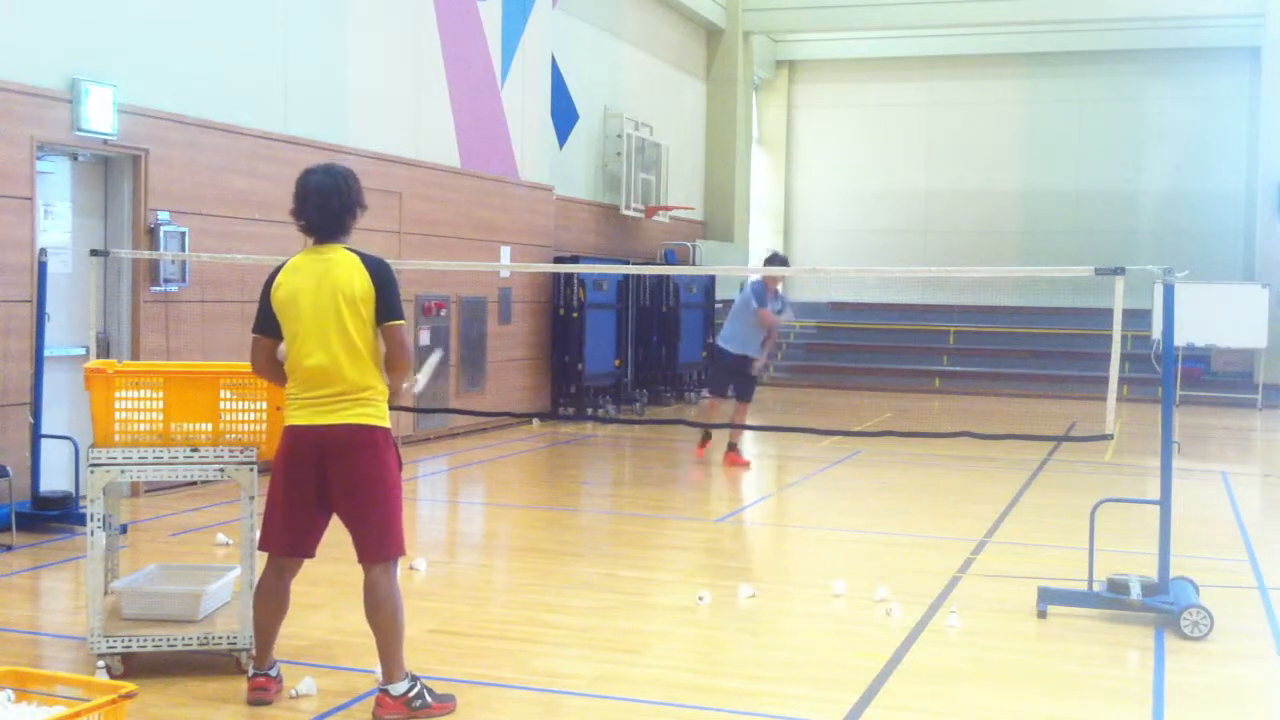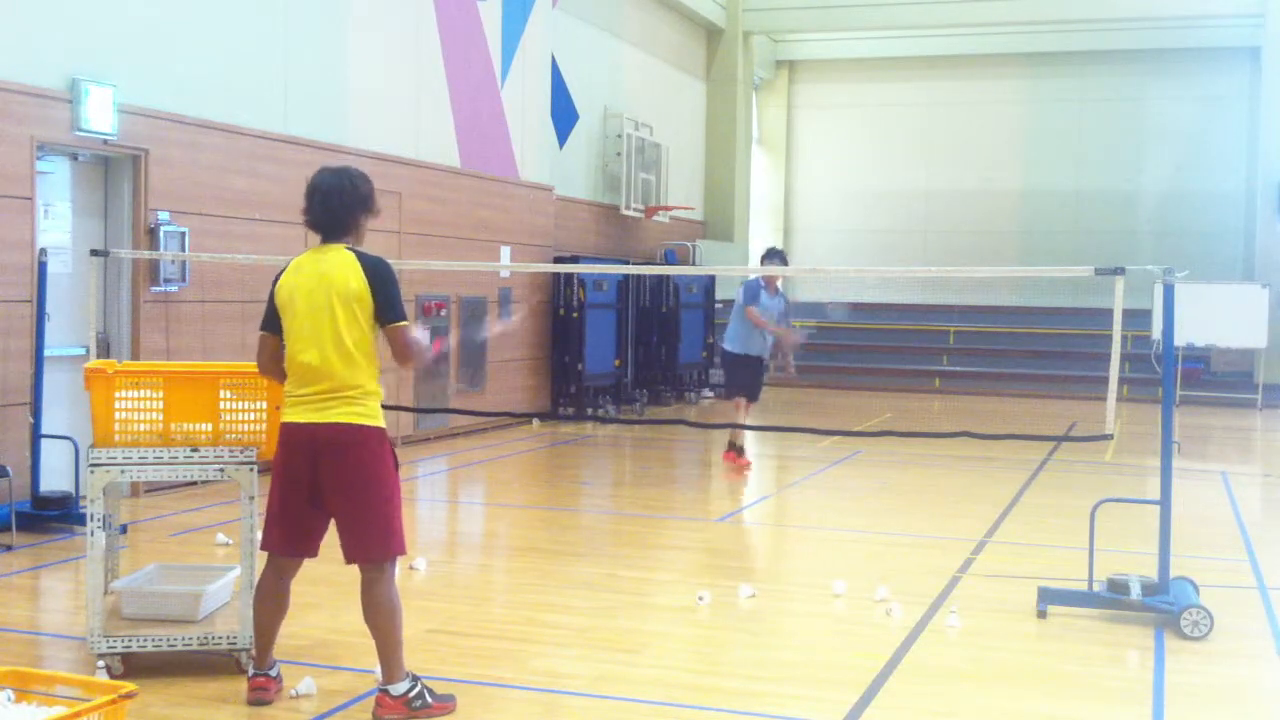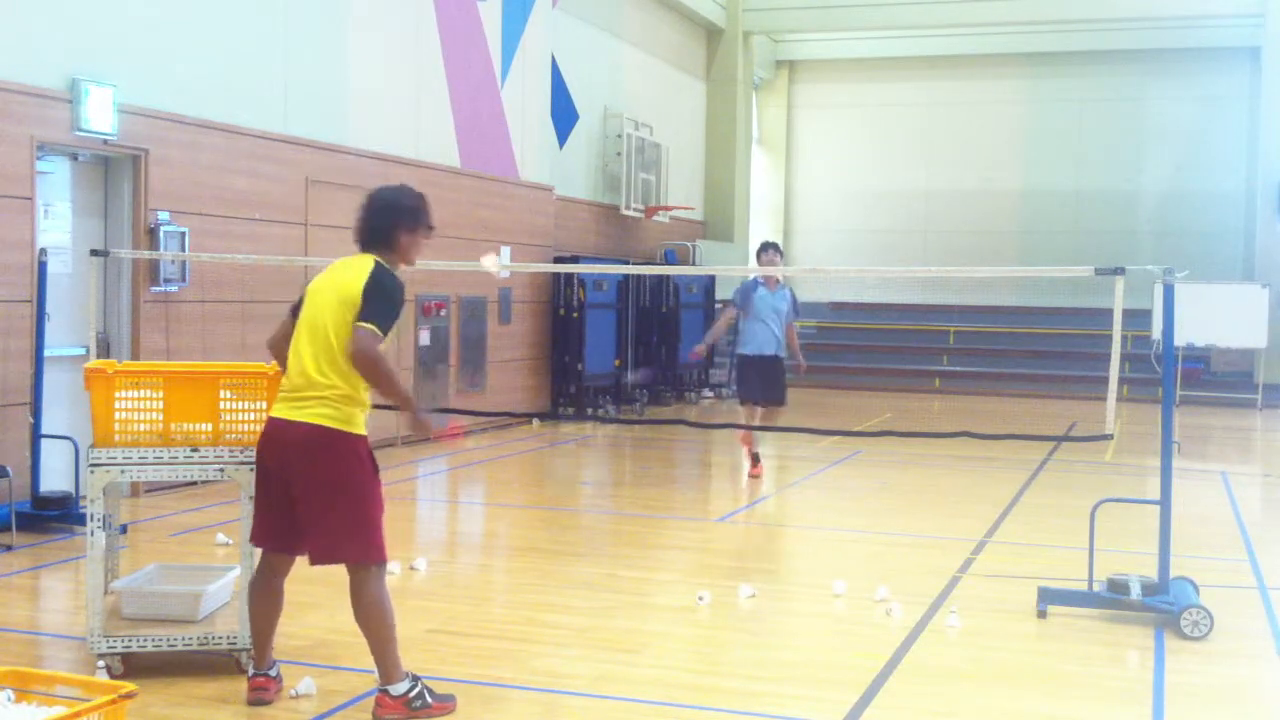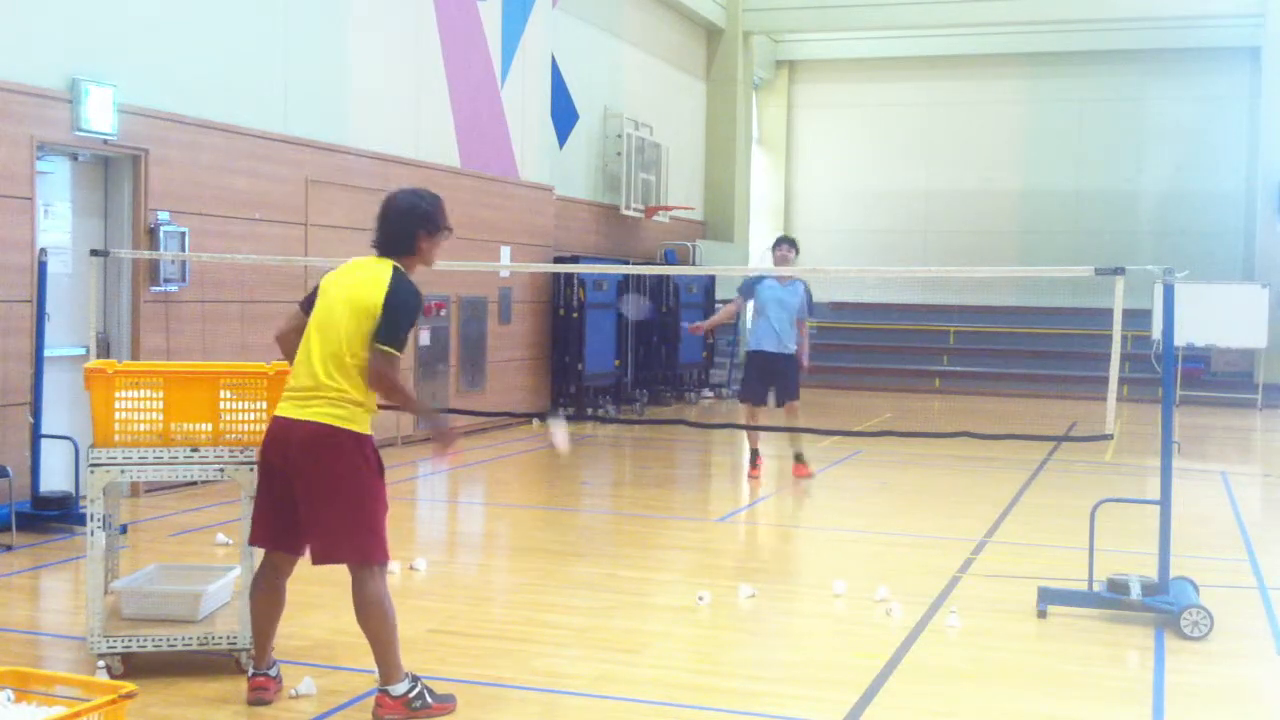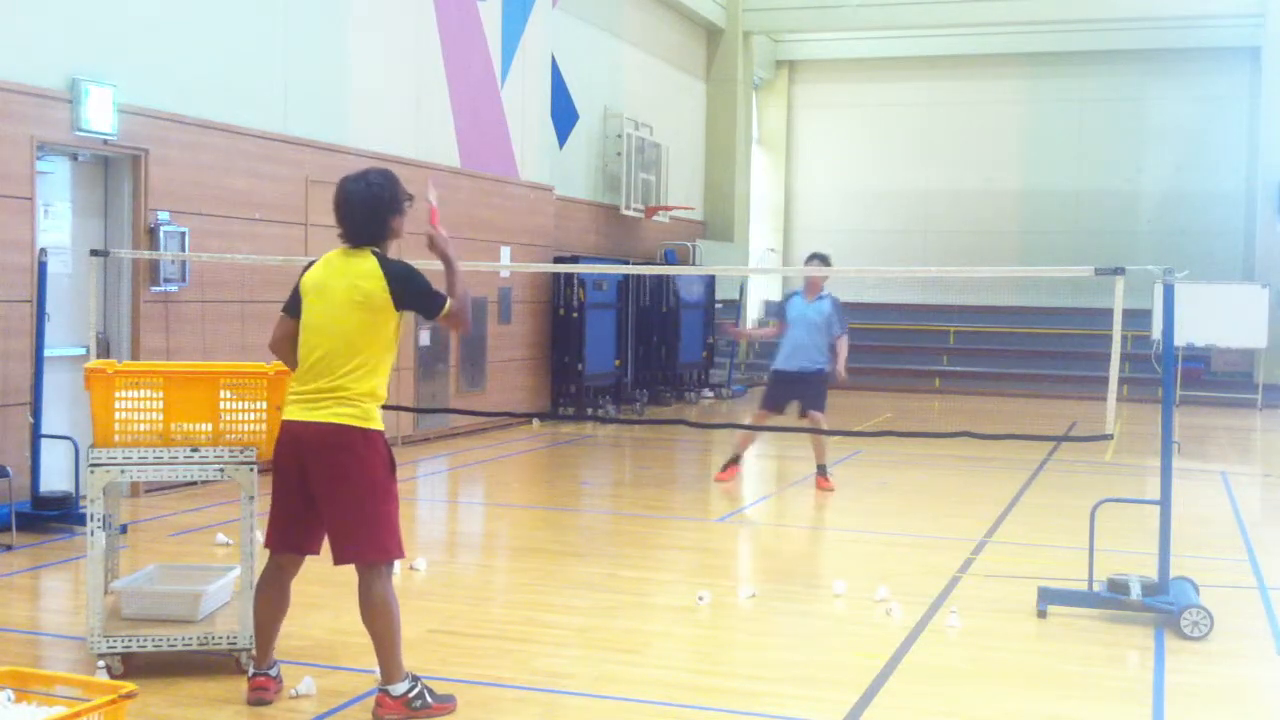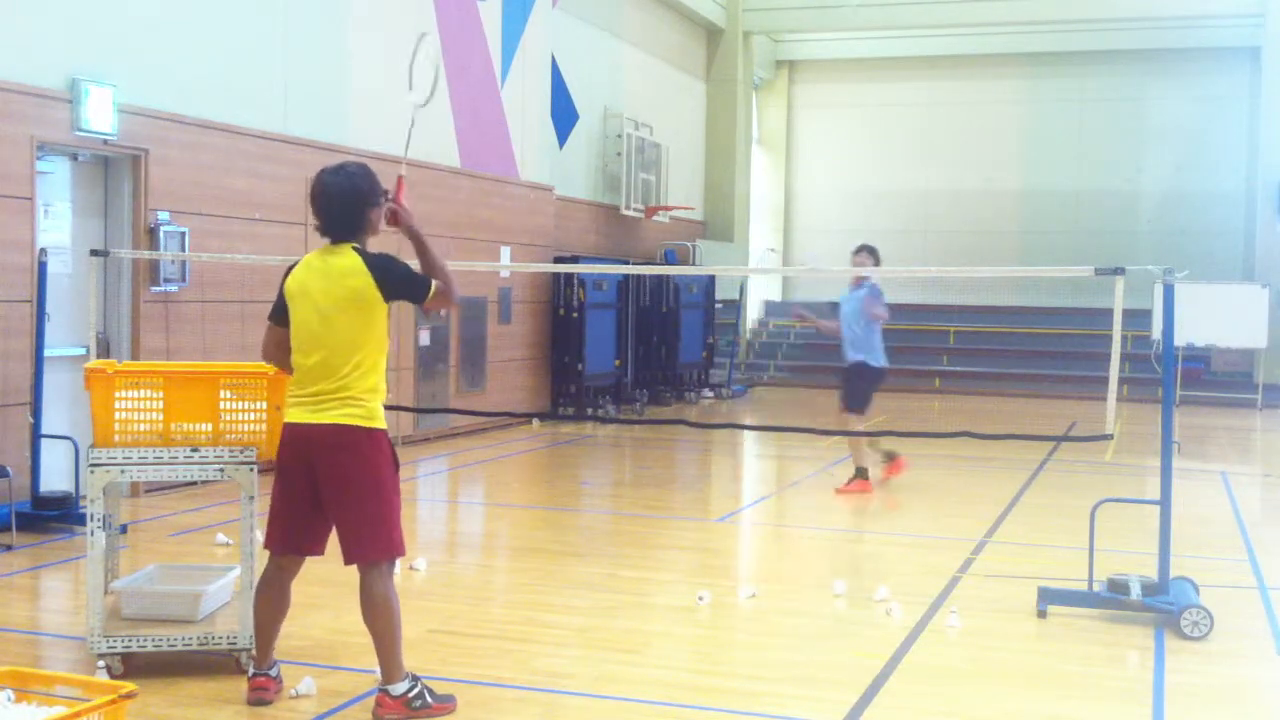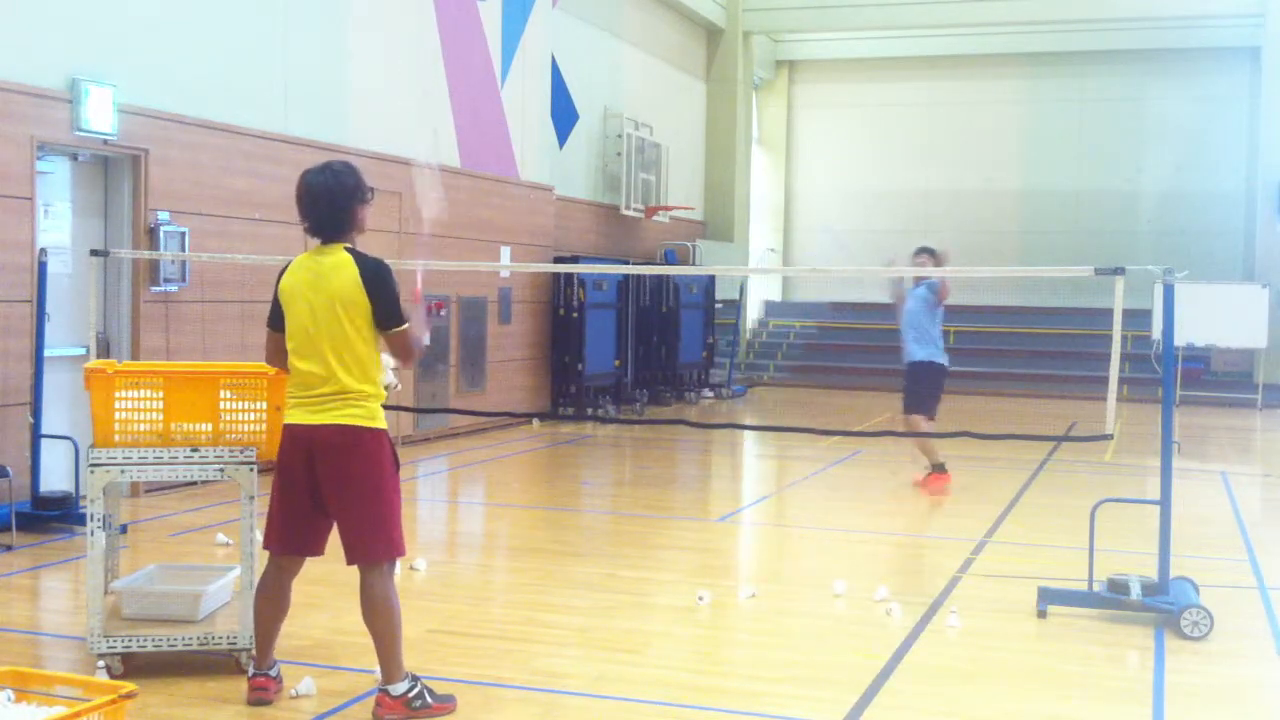
dt=0.3s
person 1, frame 1
left shoulder: (280, 278)
right shoulder: (371, 270)
left elbow: (262, 363)
right elbow: (400, 355)
right wrist: (391, 387)
left hip: (301, 432)
right hip: (361, 430)
left knee: (282, 561)
right knee: (380, 564)
left ankle: (261, 672)
person 1, frame 2
left shoulder: (288, 275)
right shoulder: (371, 268)
left elbow: (267, 361)
right elbow: (404, 351)
right wrist: (425, 351)
left hip: (297, 429)
right hip: (354, 430)
left knee: (282, 558)
right knee: (376, 564)
left ankle: (261, 672)
person 1, frame 3
left shoulder: (331, 273)
right shoulder: (384, 281)
left elbow: (277, 344)
right elbow: (360, 350)
right wrist: (411, 410)
left hip: (281, 425)
right hip: (331, 433)
left knee: (274, 557)
right knee: (365, 566)
left ankle: (261, 672)
person 1, frame 4
left shoulder: (341, 272)
right shoulder: (401, 292)
left elbow: (286, 338)
right elbow: (377, 373)
right wrist: (430, 418)
left hip: (286, 424)
right hip: (338, 433)
left knee: (277, 557)
right knee: (367, 565)
left ankle: (261, 672)
person 1, frame 5
left shoulder: (315, 270)
right shoulder: (395, 275)
left elbow: (279, 344)
right elbow: (459, 318)
right wrist: (449, 260)
left hip: (296, 426)
right hip: (352, 432)
left knee: (283, 558)
right knee: (374, 564)
left ankle: (262, 672)
person 1, frame 6
left shoulder: (297, 272)
right shoulder: (378, 267)
left elbow: (273, 351)
right elbow: (446, 294)
right wrist: (415, 232)
left hip: (299, 429)
right hip: (355, 431)
left knee: (284, 558)
right knee: (376, 563)
left ankle: (261, 672)
person 1, frame 7
left shoulder: (290, 275)
right shoulder: (368, 270)
left elbow: (275, 356)
right elbow: (408, 352)
right wrist: (410, 320)
left hip: (298, 430)
right hip: (355, 431)
left knee: (284, 558)
right knee: (376, 563)
left ankle: (262, 672)
person 2, frame 1
left shoulder: (779, 301)
right shoulder: (754, 288)
left elbow: (771, 334)
right elbow: (768, 321)
left wrist: (762, 358)
right wrist: (781, 318)
left hip: (752, 357)
right hip: (727, 350)
left knee: (743, 405)
right knee: (715, 399)
left ankle: (732, 450)
right ankle: (706, 436)
person 2, frame 2
left shoulder: (781, 299)
right shoulder: (751, 287)
left elbow: (783, 331)
right elbow: (755, 319)
left wrist: (788, 359)
right wrist: (781, 333)
left hip: (758, 357)
right hip: (737, 352)
left knee: (746, 404)
right knee: (738, 402)
left ankle: (732, 450)
right ankle: (740, 452)
person 2, frame 3
left shoulder: (788, 292)
right shoulder: (749, 288)
left elbow: (790, 326)
right elbow: (728, 317)
left wrist: (798, 355)
right wrist: (706, 343)
left hip: (776, 358)
right hip: (749, 356)
left knee: (776, 408)
right knee: (753, 408)
left ankle: (750, 436)
right ankle: (755, 460)
person 2, frame 4
left shoulder: (801, 288)
right shoulder: (758, 282)
left elbow: (803, 324)
right elbow: (733, 307)
left wrist: (804, 354)
right wrist: (706, 325)
left hip: (787, 355)
right hip: (758, 353)
left knee: (792, 407)
right knee: (753, 408)
left ankle: (799, 461)
right ankle: (754, 458)
person 2, frame 5
left shoulder: (831, 304)
right shoulder: (790, 300)
left elbow: (841, 338)
right elbow: (777, 330)
left wrist: (840, 364)
right wrist: (748, 334)
left hip: (814, 372)
right hip: (783, 369)
left knee: (816, 418)
right knee: (760, 416)
left ankle: (822, 472)
right ankle: (733, 463)
person 2, frame 6
left shoulder: (871, 291)
right shoulder: (847, 294)
left elbow: (882, 316)
right elbow: (837, 328)
left wrist: (876, 311)
right wrist: (810, 319)
left hip: (868, 364)
right hip: (854, 363)
left knee: (852, 418)
right knee: (853, 420)
left ankle: (862, 477)
right ankle: (891, 457)
person 2, frame 7
left shoulder: (929, 289)
right shoulder: (913, 292)
left elbow: (944, 294)
left wrist: (942, 271)
right wrist: (898, 286)
left hip: (928, 363)
right hip: (918, 363)
left knee: (915, 419)
right knee: (920, 421)
left ankle: (938, 471)
right ankle: (938, 470)
